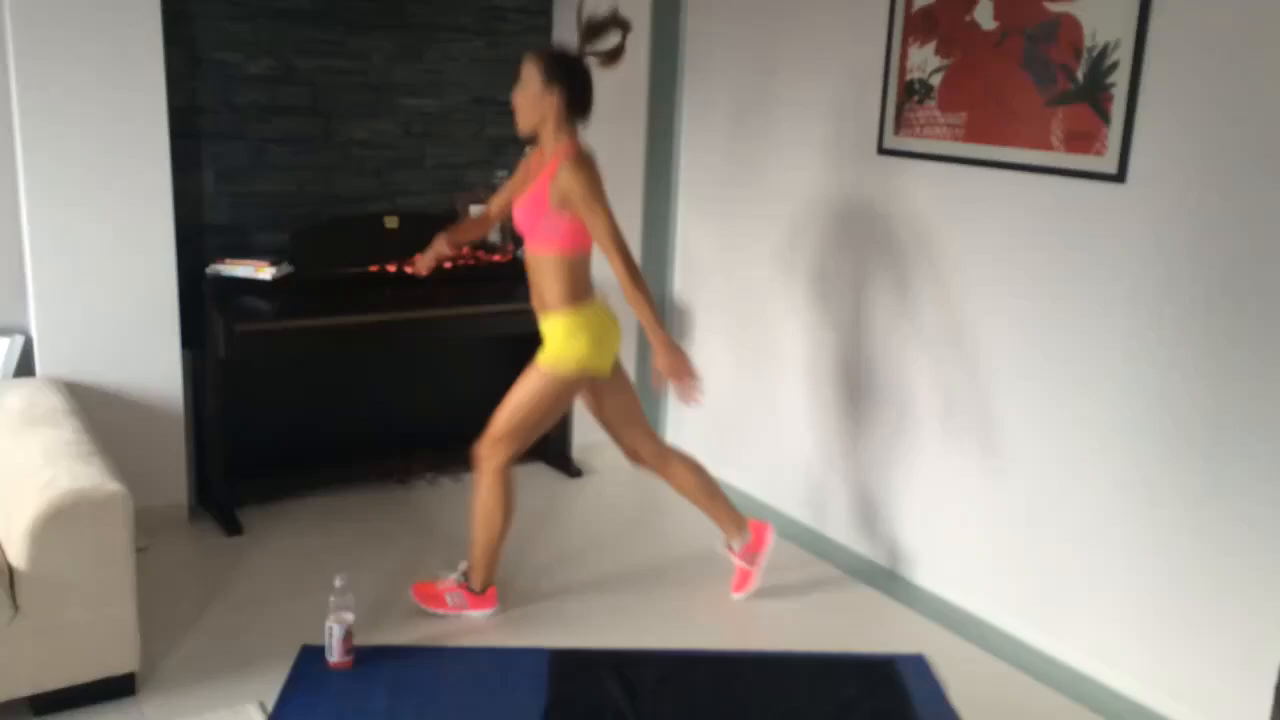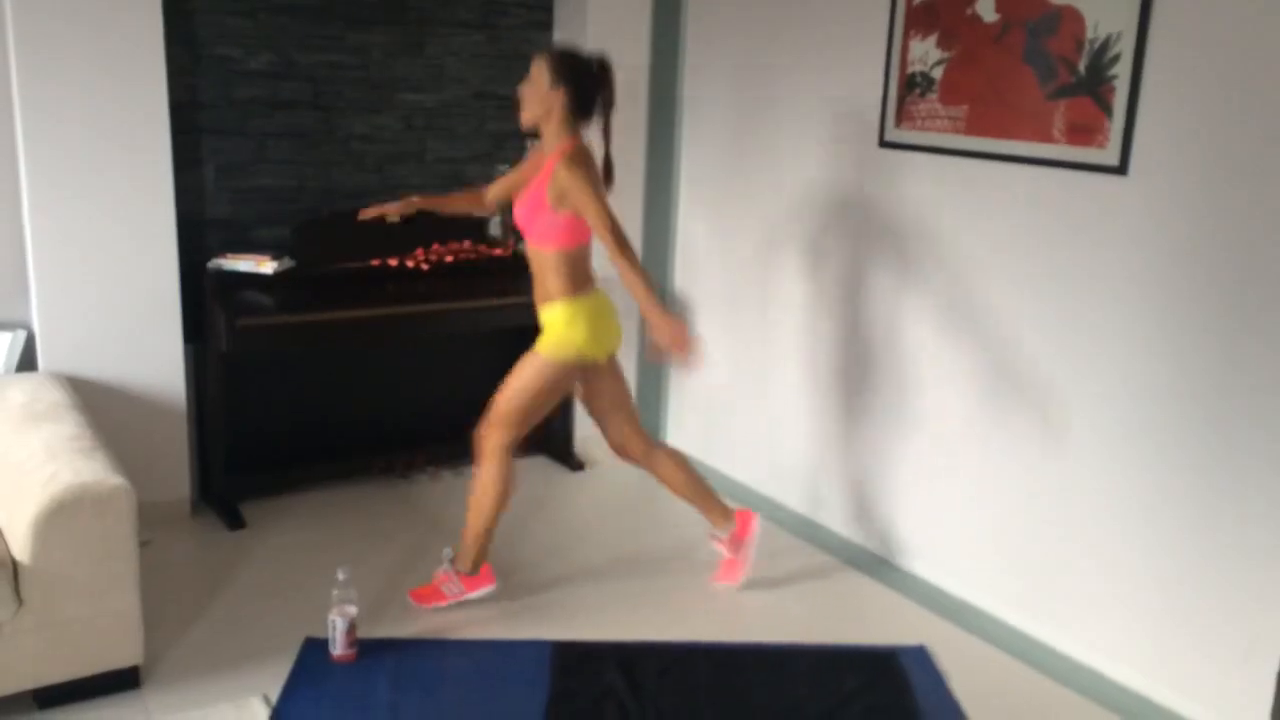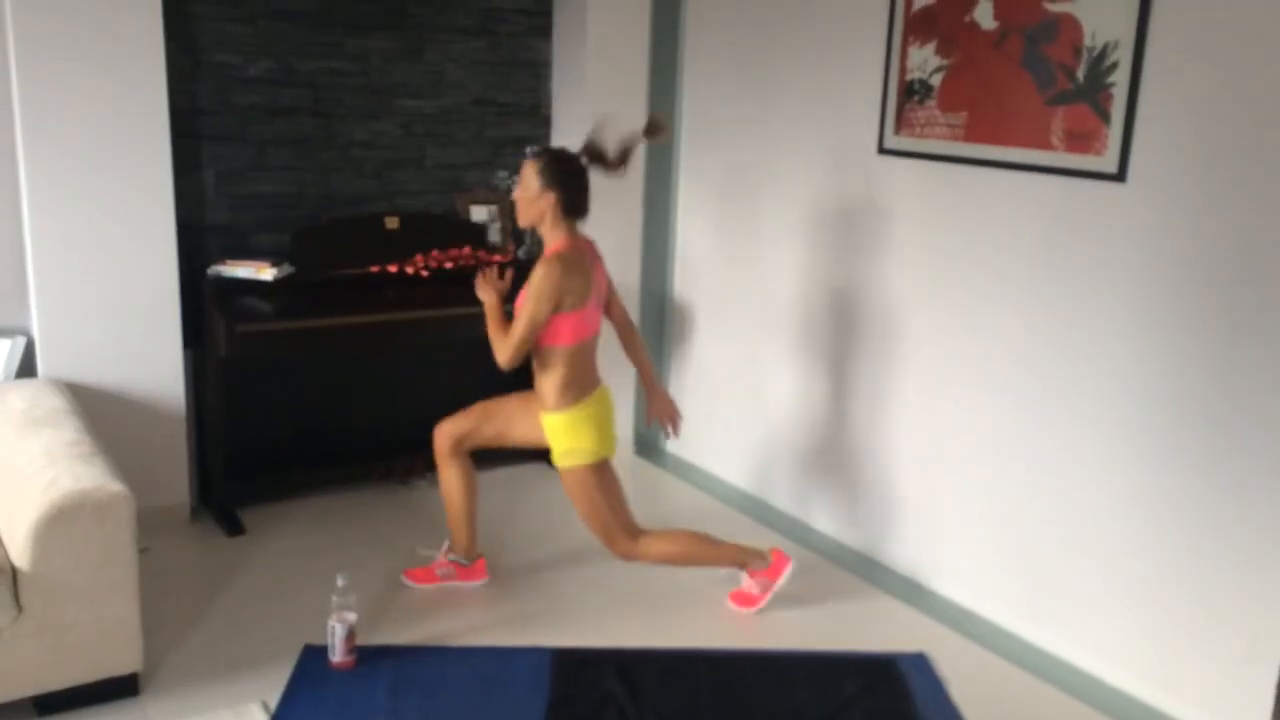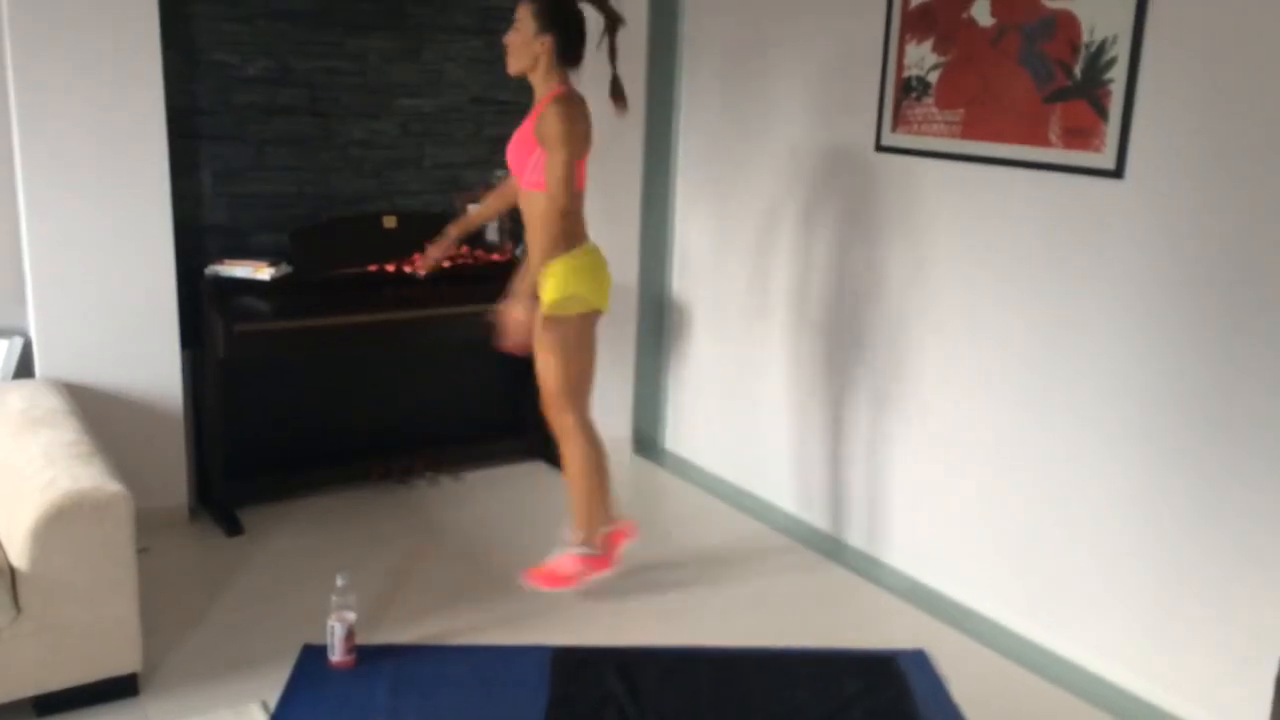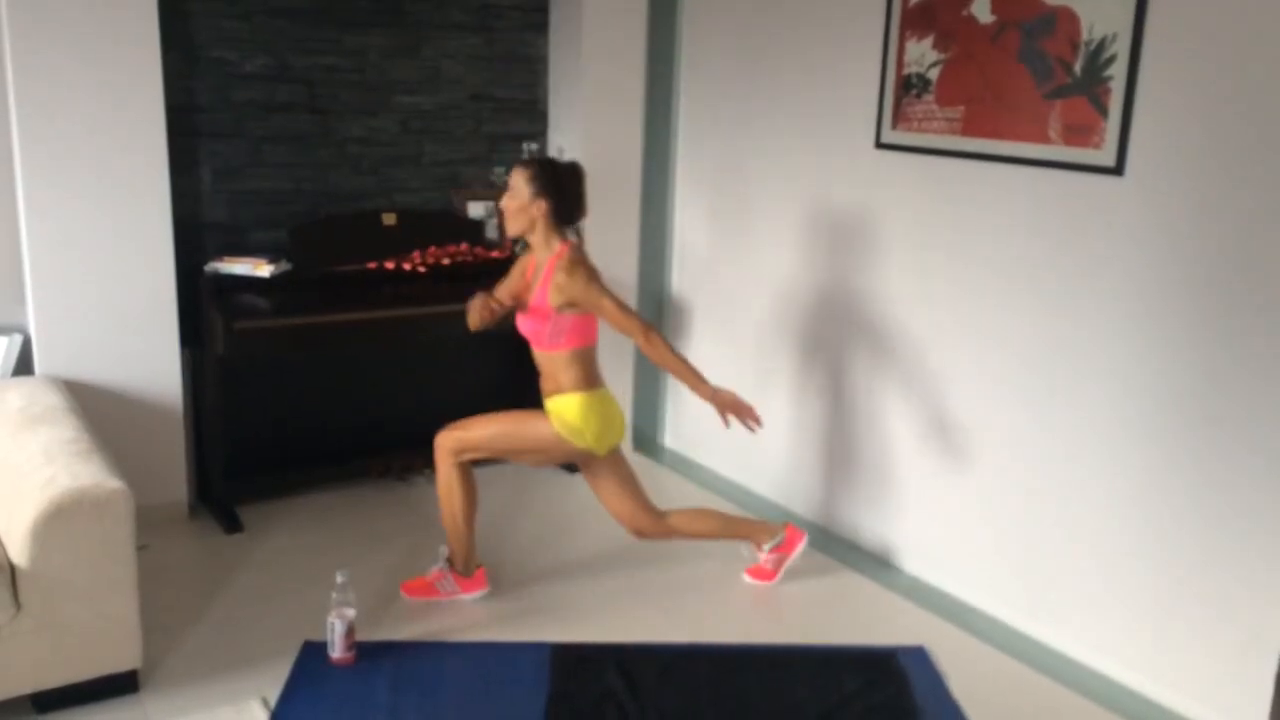
dt=0.5s
person 1, frame 1
left shoulder: (572, 168)
right shoulder: (538, 162)
left elbow: (619, 256)
right elbow: (493, 214)
left wrist: (661, 342)
right wrist: (449, 240)
left hip: (576, 337)
right hip: (575, 335)
left knee: (491, 454)
right knee: (642, 447)
left ankle: (473, 588)
right ankle: (744, 535)
person 1, frame 2
left shoulder: (569, 163)
right shoulder: (545, 158)
left elbow: (613, 238)
right elbow: (486, 199)
left wrist: (656, 313)
right wrist: (415, 203)
left hip: (576, 324)
right hip: (573, 323)
left knee: (494, 438)
right knee: (633, 443)
left ankle: (467, 571)
right ankle: (728, 523)
person 1, frame 3
left shoulder: (557, 268)
right shoulder: (580, 252)
left elbow: (508, 355)
right elbow: (622, 321)
left wrist: (491, 300)
right wrist: (653, 387)
left hip: (573, 423)
right hip: (558, 405)
left knee: (624, 542)
right knee: (449, 439)
left ankle: (761, 564)
right ankle: (463, 558)
person 1, frame 4
left shoulder: (559, 111)
right shoulder: (549, 108)
left elbow: (556, 209)
right elbow: (515, 188)
left wrist: (526, 292)
right wrist: (452, 233)
left hip: (569, 278)
right hip: (554, 278)
left knee: (566, 414)
right knee: (565, 412)
left ankle: (589, 544)
right ankle: (603, 527)
person 1, frame 5
left shoulder: (569, 271)
right shoulder: (534, 258)
left elbow: (641, 333)
right elbow: (489, 307)
left wrist: (710, 392)
right wrist: (481, 306)
left hip: (579, 417)
right hip: (583, 412)
left knee: (449, 447)
right knee: (644, 523)
left ankle: (461, 572)
right ankle: (775, 539)
